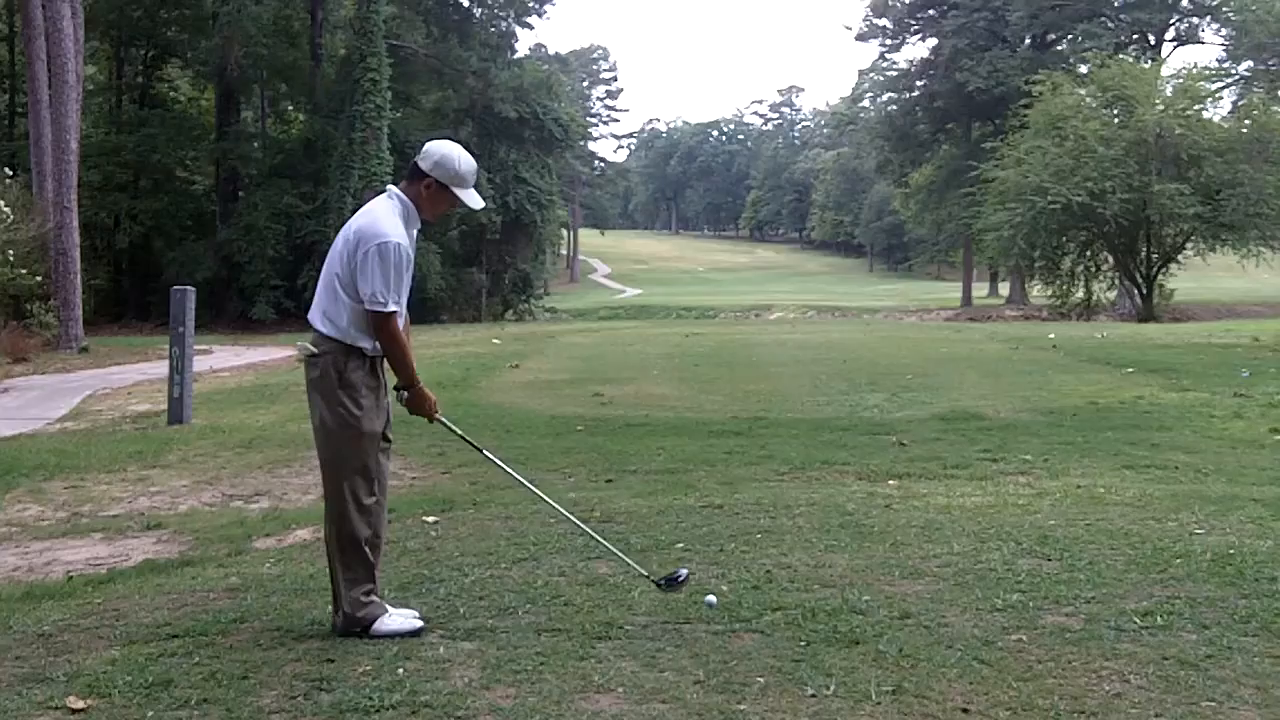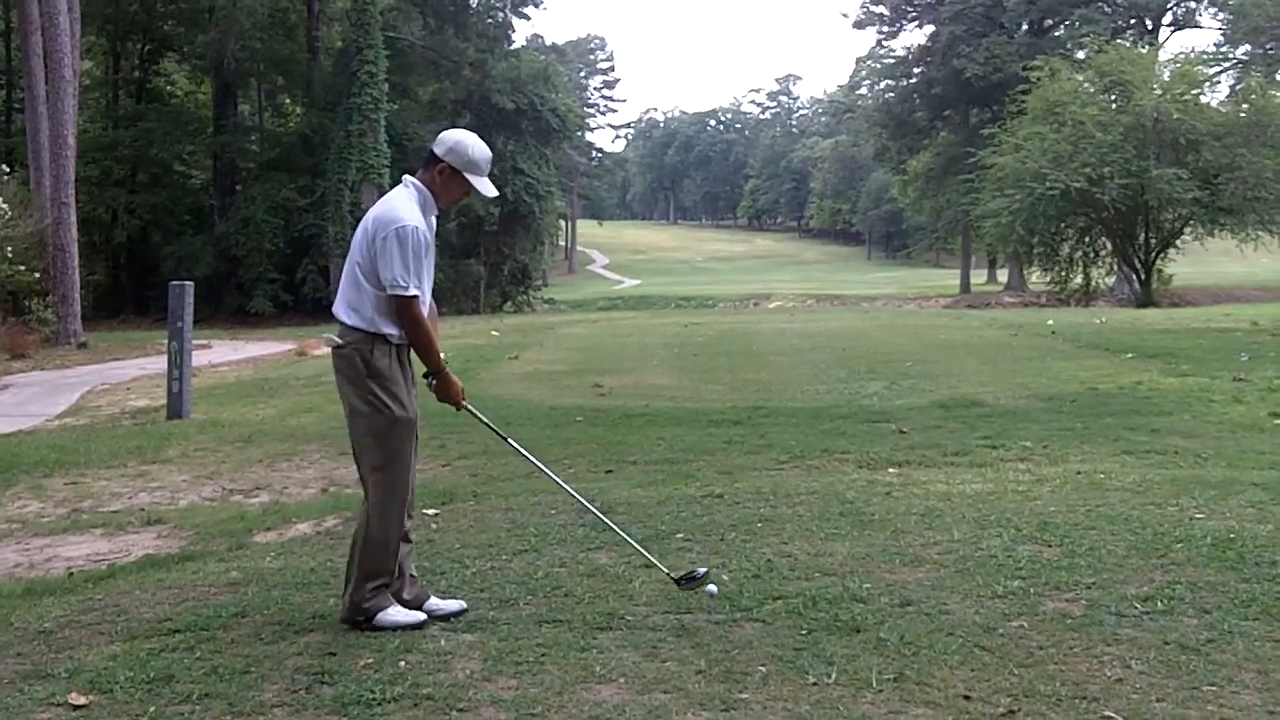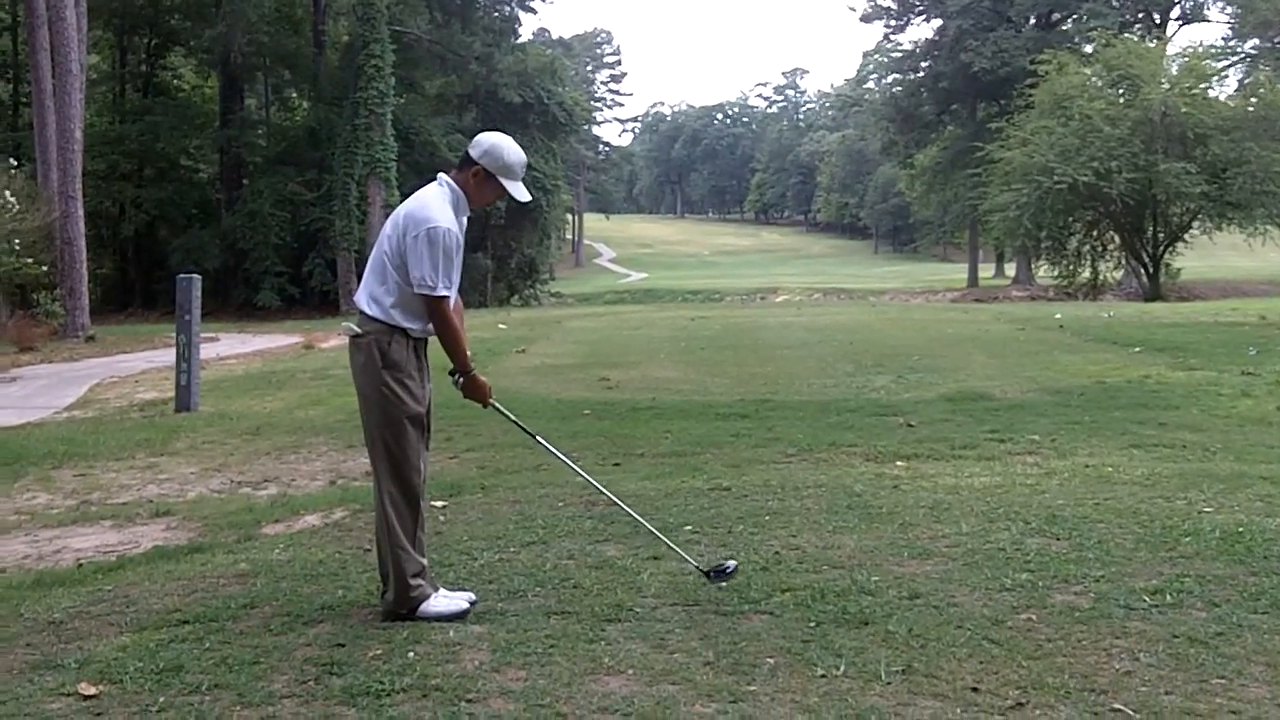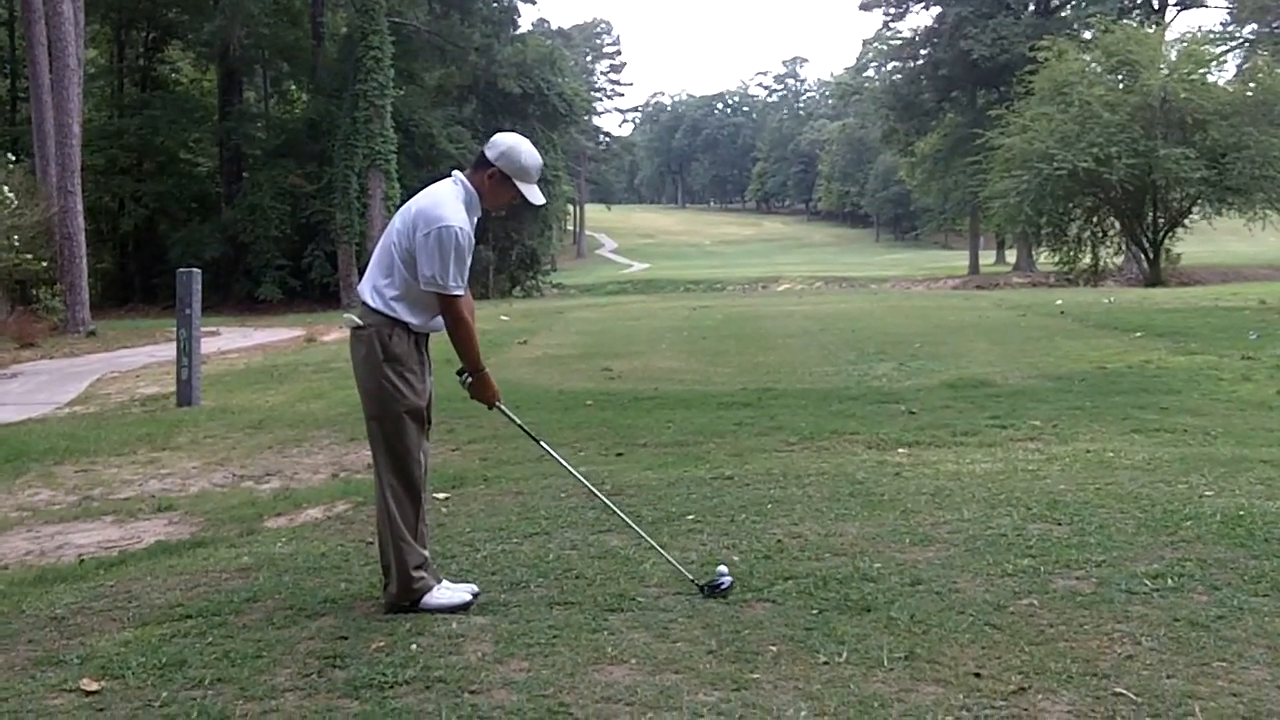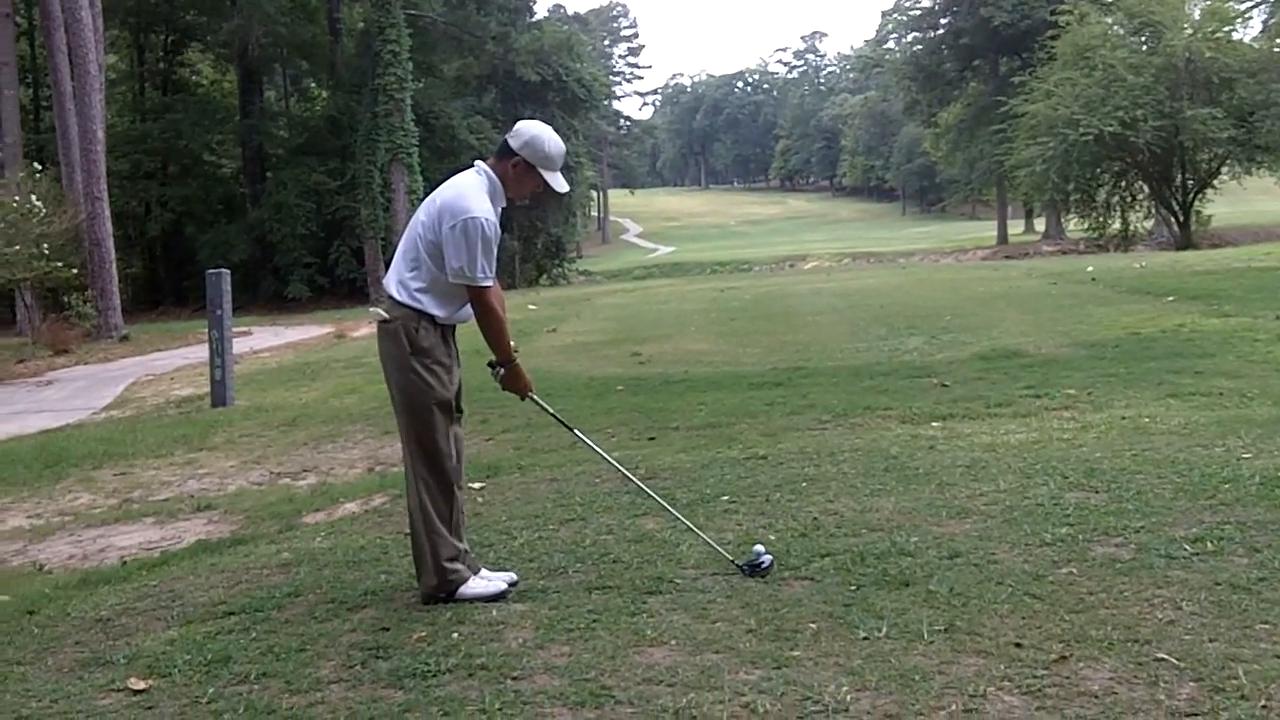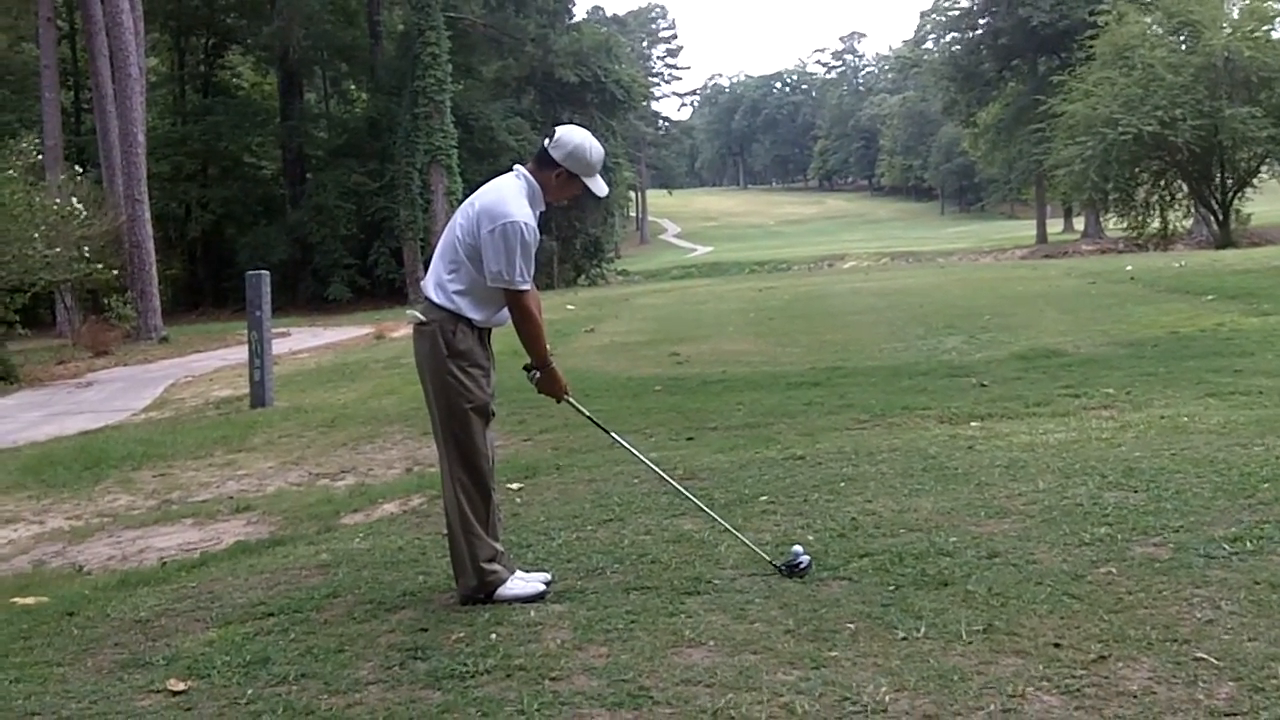
dt=0.7s
person 1, frame 1
left shoulder: (393, 216)
right shoulder: (387, 235)
left elbow: (395, 314)
right elbow: (383, 323)
left wrist: (410, 376)
right wrist: (414, 388)
left hip: (360, 365)
right hip: (343, 365)
left knee: (370, 489)
right knee: (353, 491)
left ankle: (360, 597)
right ankle: (358, 608)
person 1, frame 2
left shoulder: (417, 211)
right shoulder: (403, 220)
left elbow: (423, 299)
right elbow: (406, 309)
left wrist: (438, 362)
right wrist: (441, 374)
left hip: (388, 353)
right hip: (372, 354)
left knee: (398, 479)
right knee: (388, 479)
left ankle: (402, 590)
right ankle: (367, 598)
person 1, frame 3
left shoulder: (445, 206)
right shoulder: (436, 221)
left elbow: (449, 297)
right elbow: (437, 309)
left wrist: (465, 358)
right wrist: (468, 373)
left hip: (403, 344)
right hip: (387, 346)
left knee: (410, 472)
right knee: (400, 474)
left ankle: (414, 581)
right ankle: (405, 593)
person 1, frame 4
left shoulder: (454, 200)
right shoulder: (448, 220)
left elbow: (460, 293)
right elbow: (451, 309)
left wrist: (473, 364)
right wrist: (478, 373)
left hip: (403, 335)
right hip: (388, 338)
left knee: (411, 462)
right knee: (402, 465)
left ankle: (417, 574)
right ankle: (408, 586)
person 1, frame 5
left shoulder: (476, 188)
right shoulder: (474, 212)
left elbow: (488, 285)
right elbow: (482, 299)
left wrist: (506, 351)
right wrist: (510, 365)
left hip: (429, 328)
right hip: (416, 331)
left knee: (447, 454)
right knee: (433, 457)
left ankle: (456, 562)
right ankle: (442, 577)
person 1, frame 6
left shoulder: (513, 191)
right shoulder: (513, 216)
left elbow: (524, 290)
right elbow: (520, 303)
left wrist: (542, 355)
right wrist: (546, 368)
left hip: (463, 330)
right hip: (451, 334)
left knee: (476, 457)
right knee: (468, 459)
left ankle: (491, 565)
right ankle: (481, 578)
